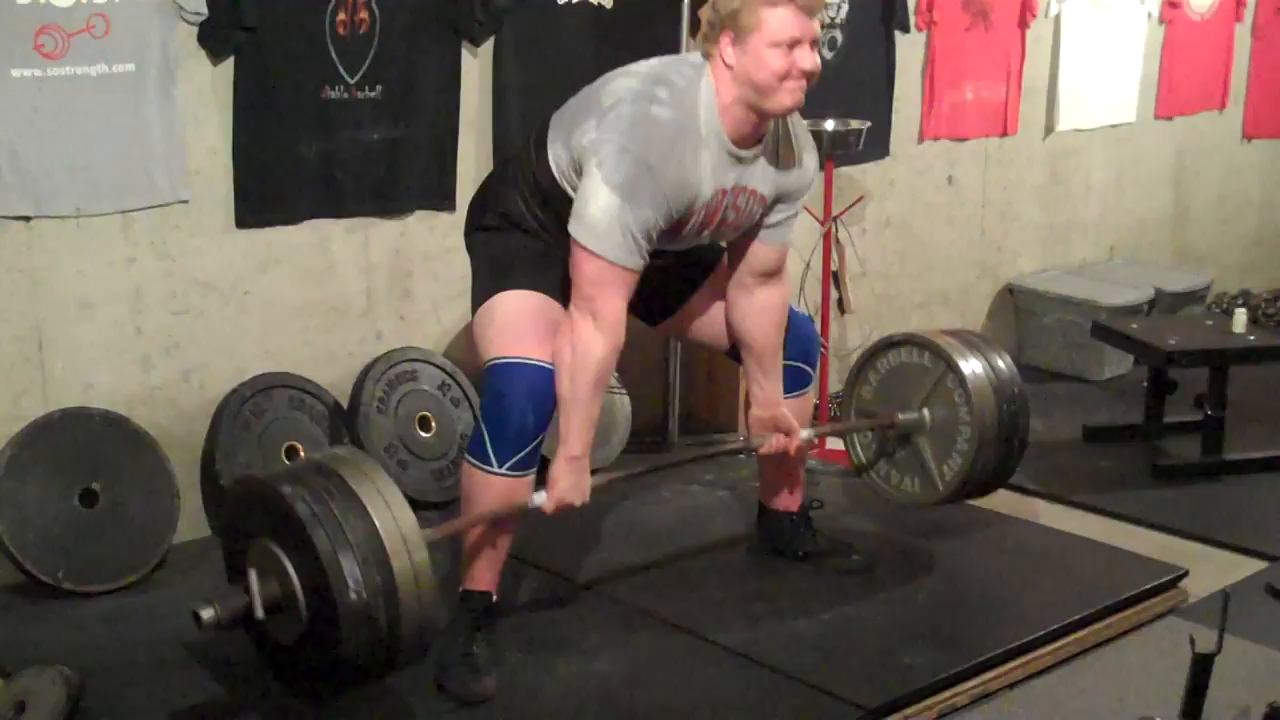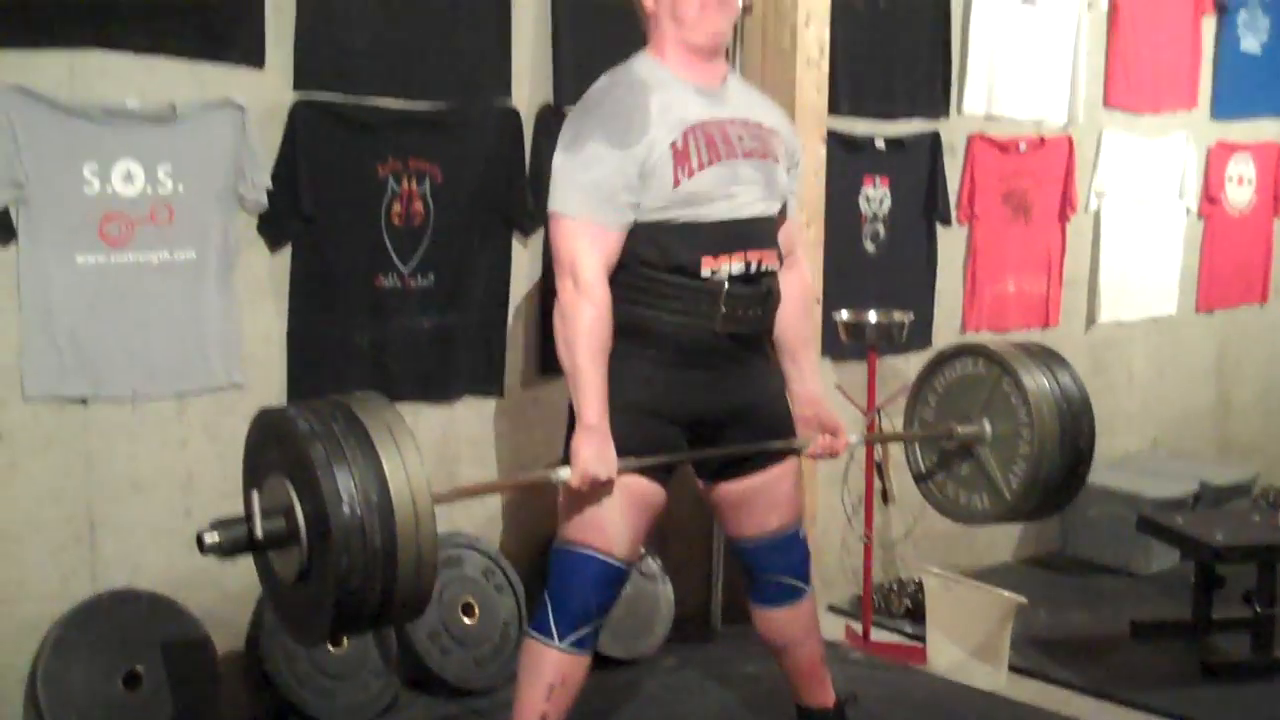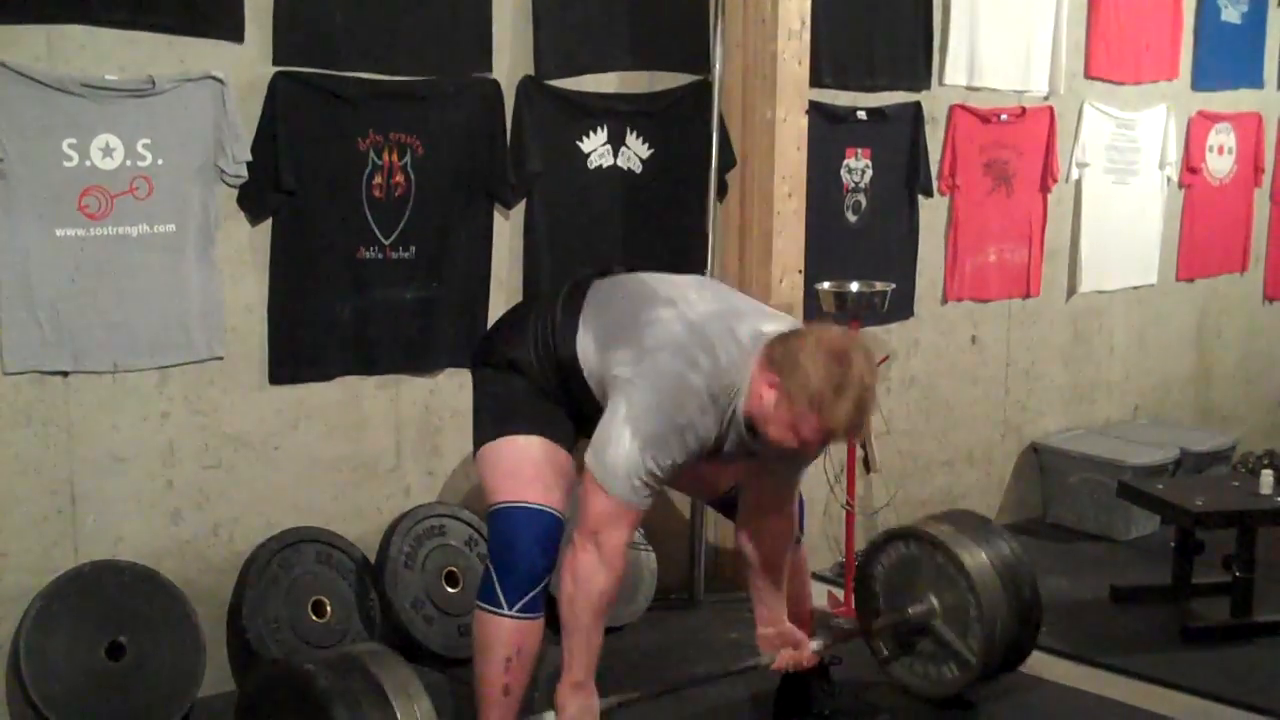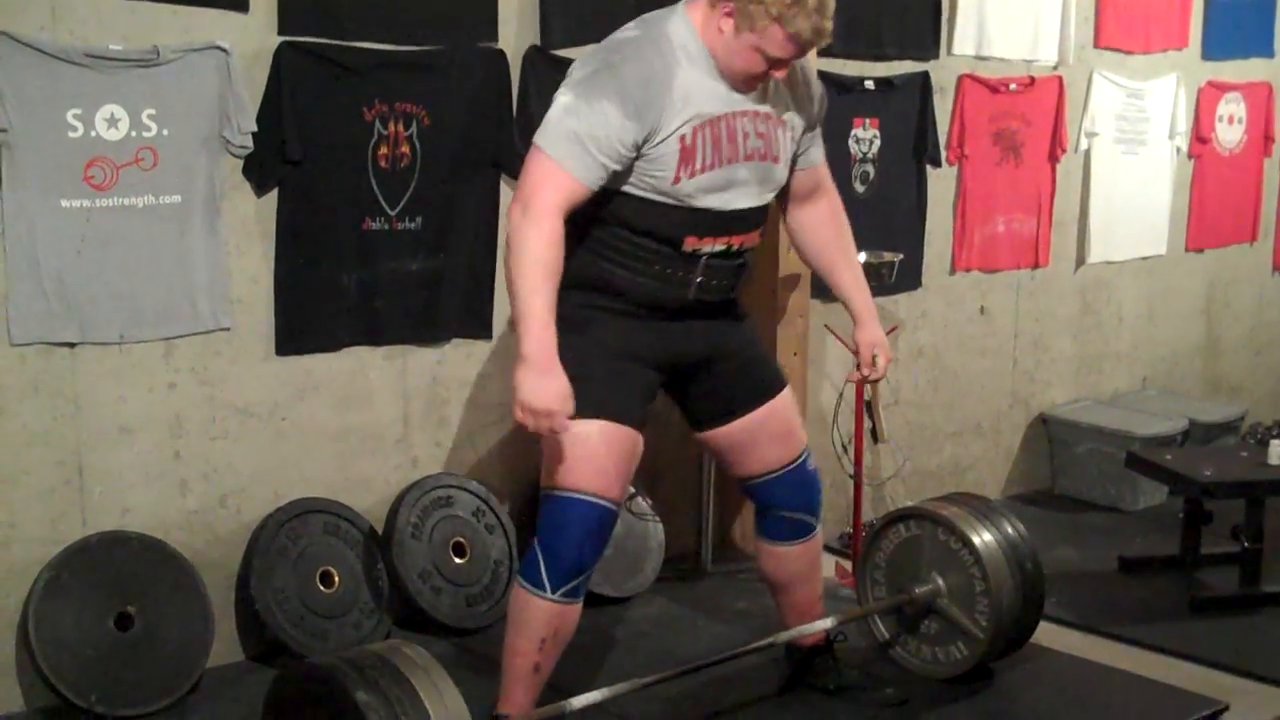
dt=1s
person 1, frame 1
left shoulder: (791, 153)
right shoulder: (649, 135)
left elbow: (758, 279)
right elbow: (598, 318)
left wrist: (767, 400)
right wrist: (575, 456)
left hip: (659, 244)
right hip: (527, 230)
left knee: (791, 343)
right knee: (521, 395)
left ankle: (785, 523)
right ankle: (472, 614)
person 1, frame 2
left shoulder: (768, 120)
right shoulder: (617, 112)
left elbow: (789, 265)
right elbow: (582, 281)
left wrist: (807, 391)
right wrist: (592, 425)
left hip: (745, 371)
right hip: (642, 373)
left knee: (781, 563)
right knee: (587, 582)
person 1, frame 3
left shoulder: (800, 385)
right shoulder: (674, 389)
left elbow: (766, 509)
right elbow: (600, 546)
left wrist: (773, 618)
left hip: (624, 377)
right hip: (534, 371)
left knee: (778, 515)
right knee: (529, 539)
left ankle: (804, 681)
person 1, frame 4
left shoulder: (795, 85)
right shoulder: (631, 69)
left elbow: (810, 199)
right elbow: (538, 208)
left wrist: (863, 311)
right wrist: (536, 357)
left hip: (714, 317)
right hip: (608, 315)
left knee: (791, 486)
right knee: (575, 525)
left ankle: (813, 659)
